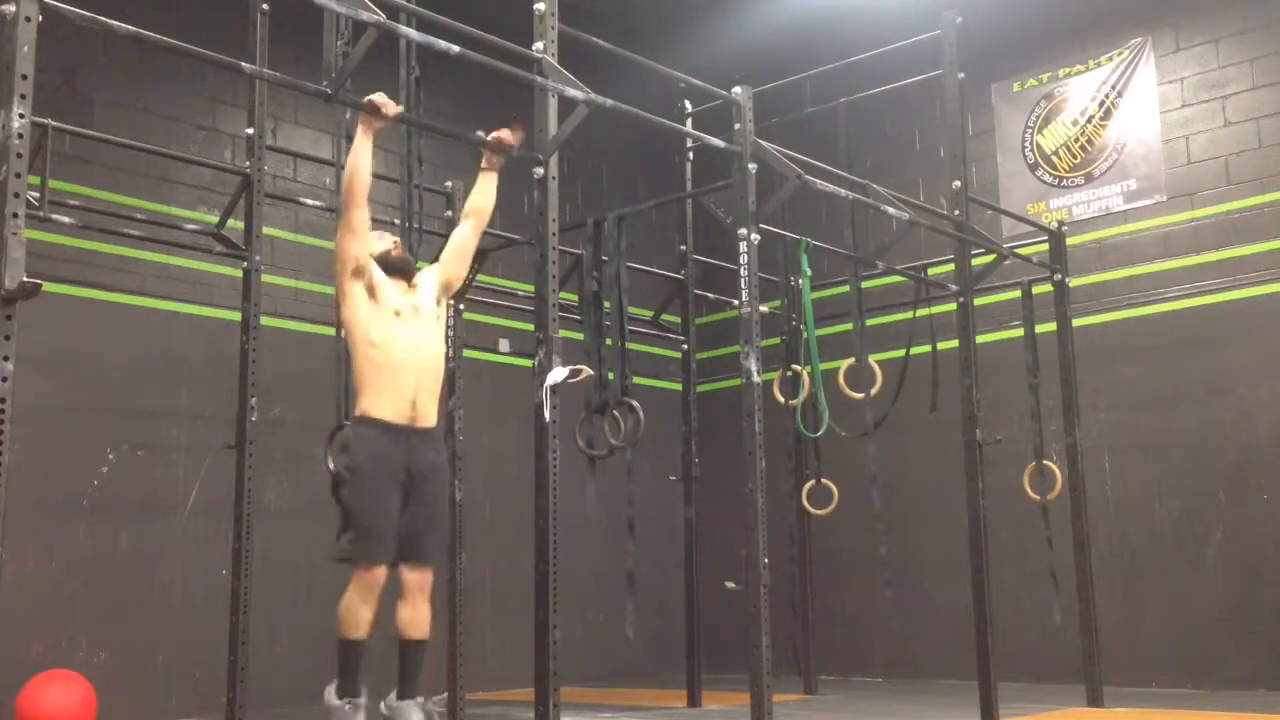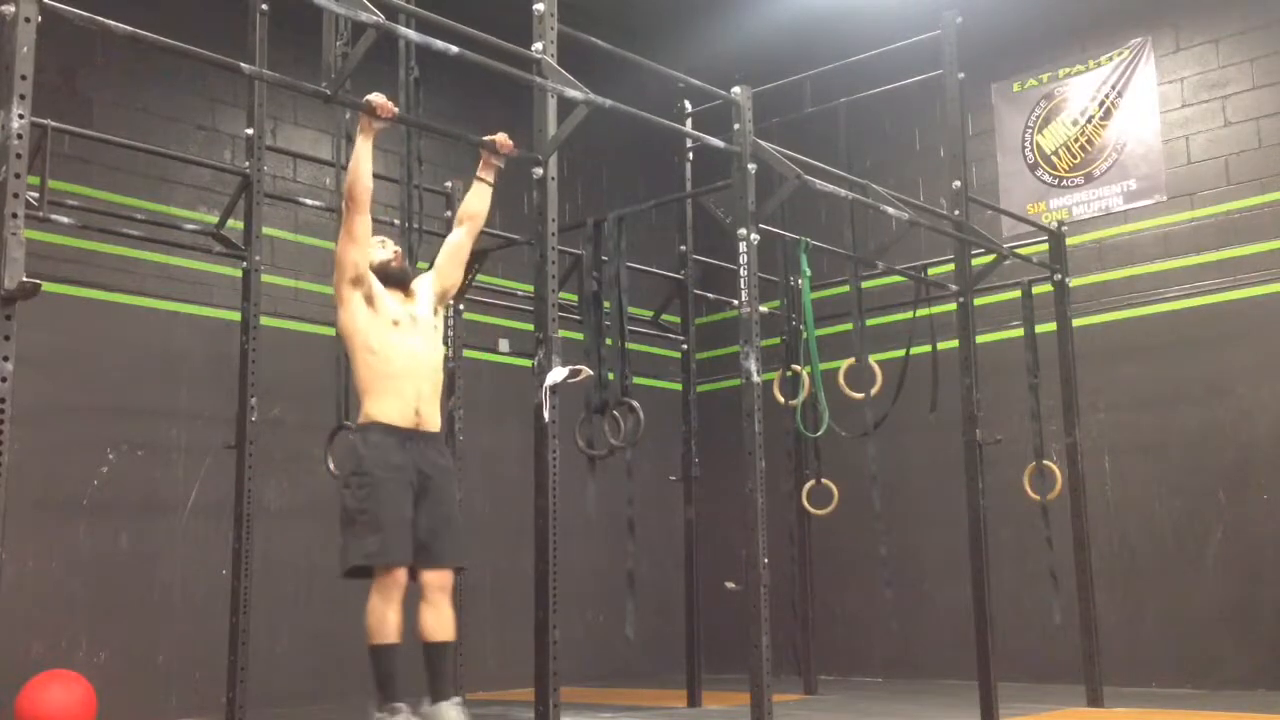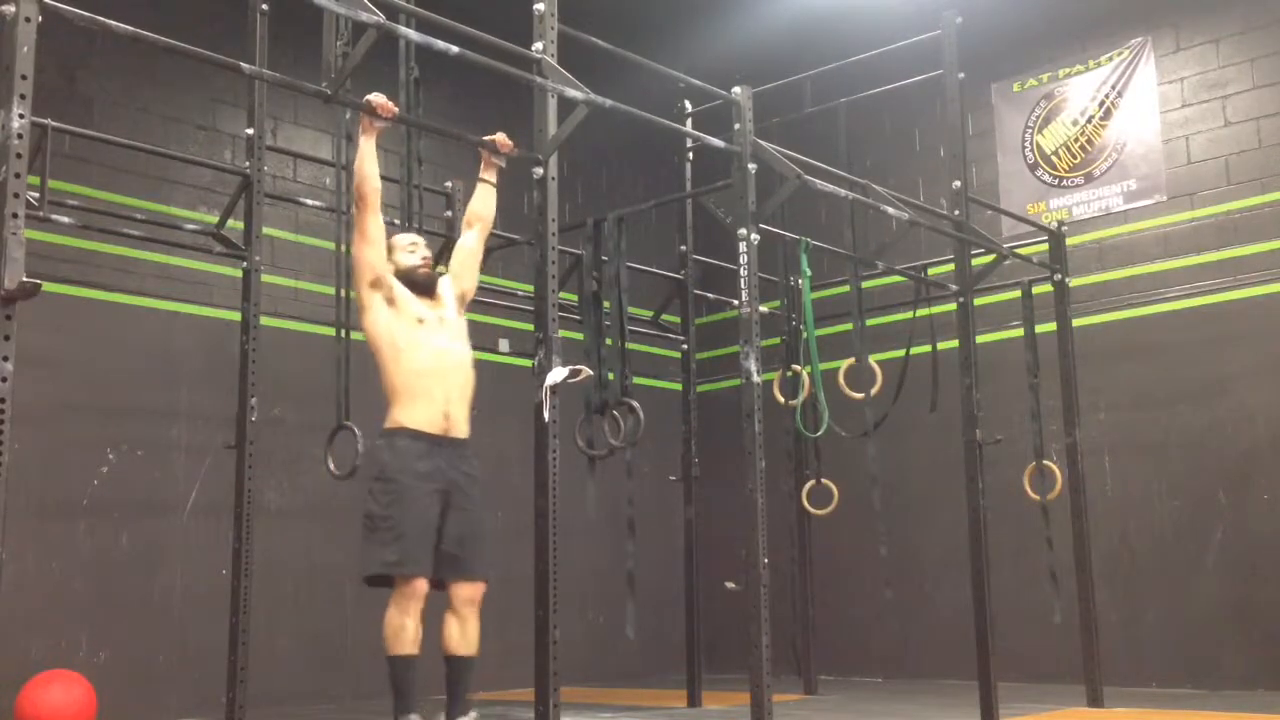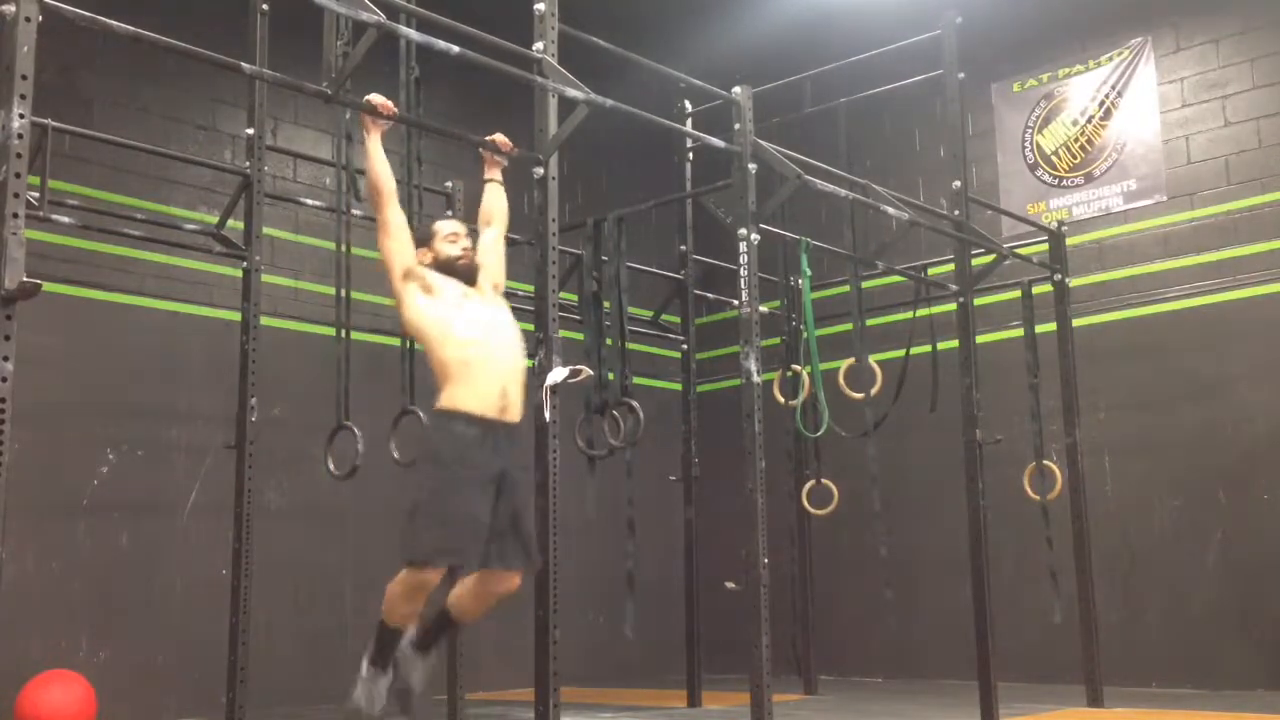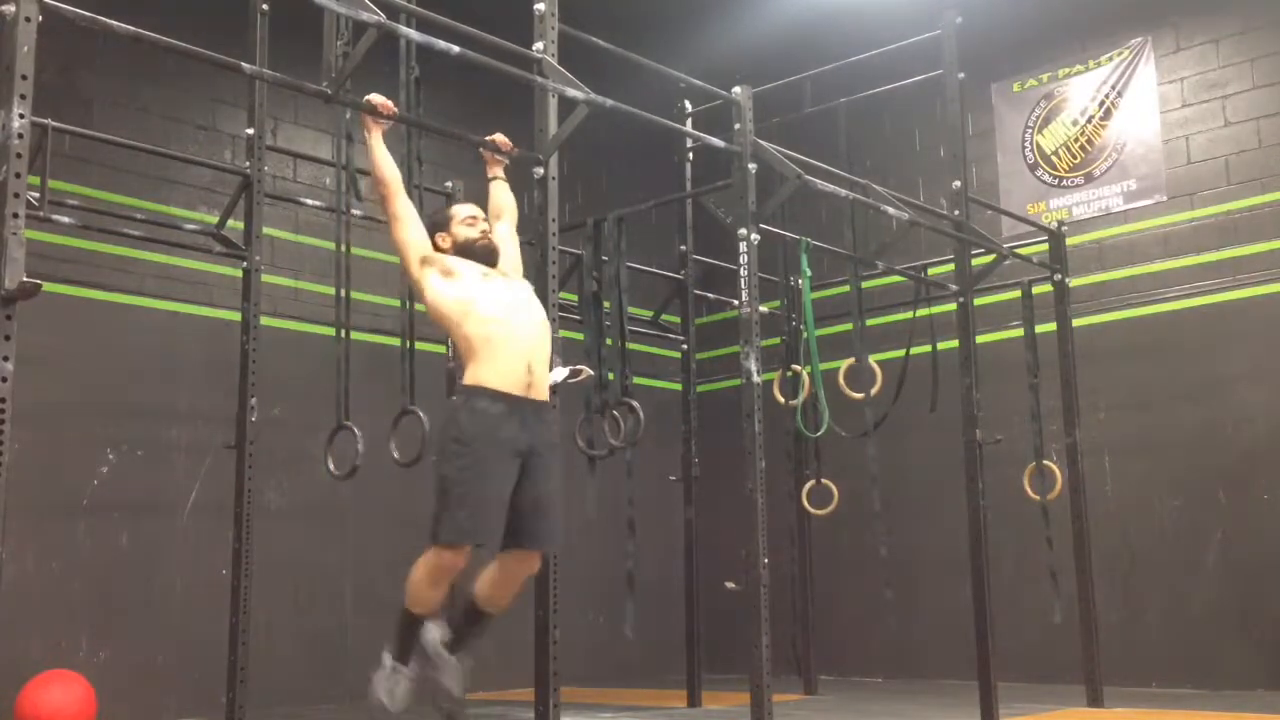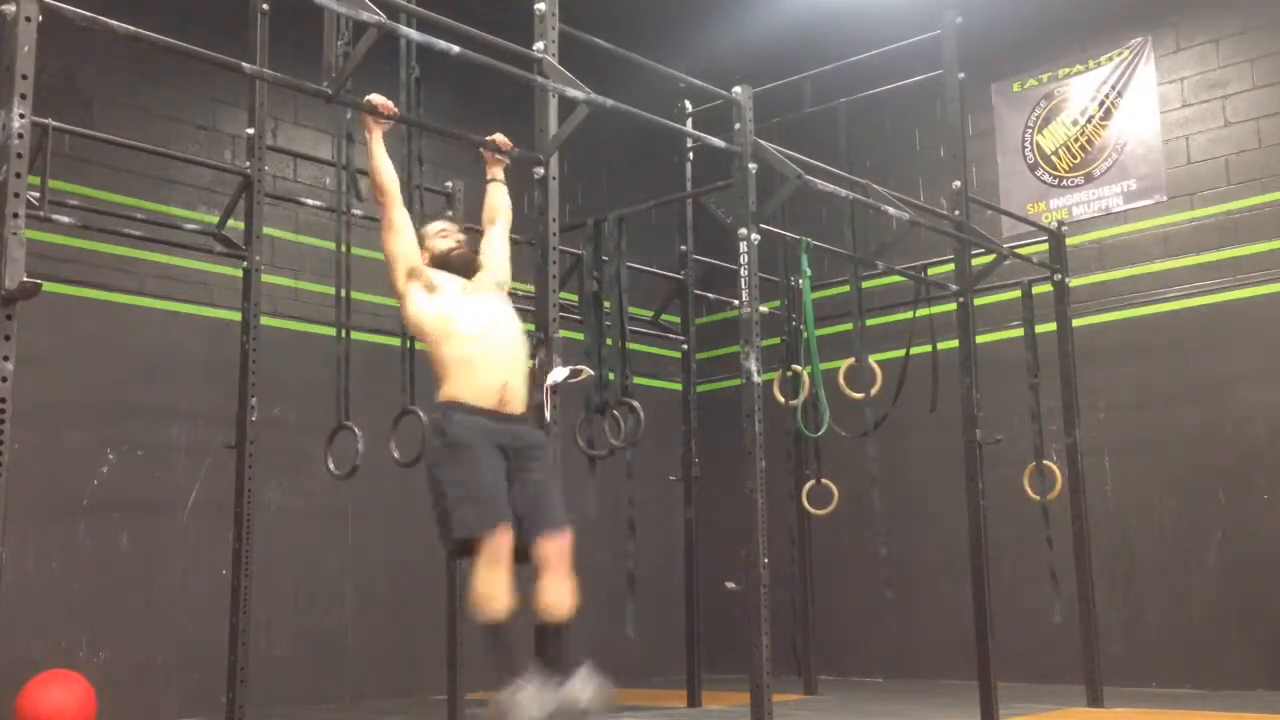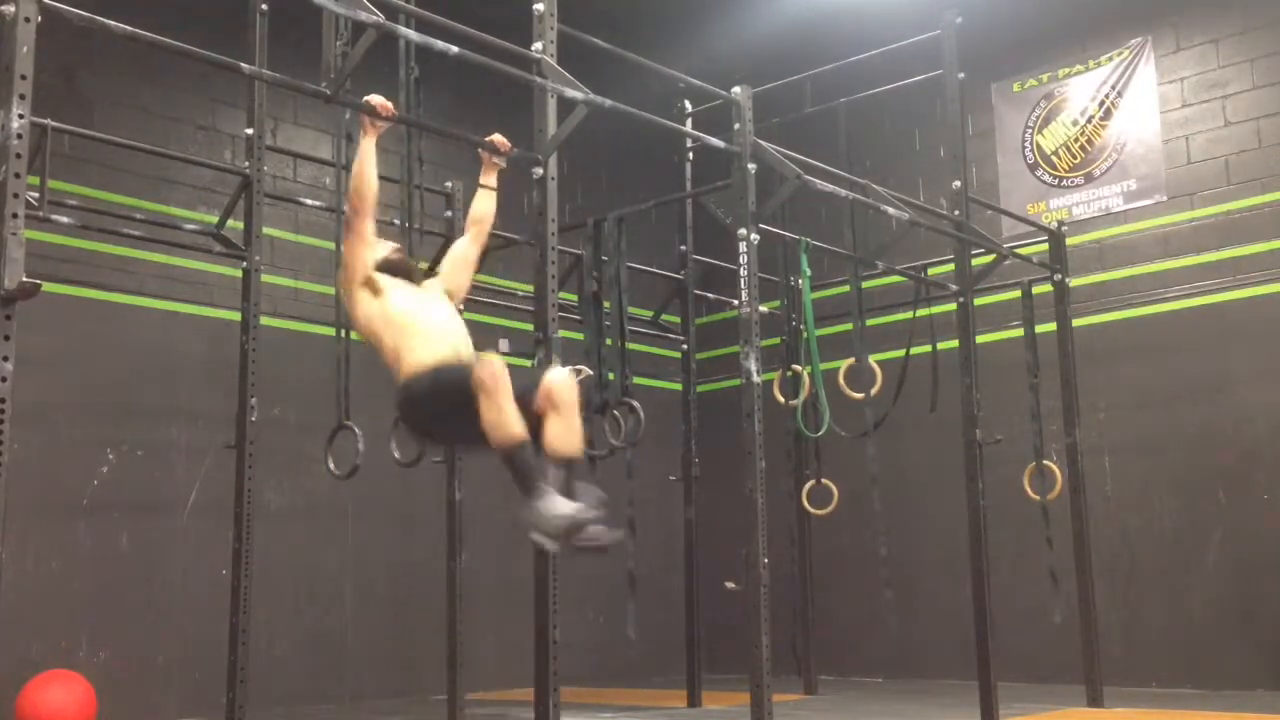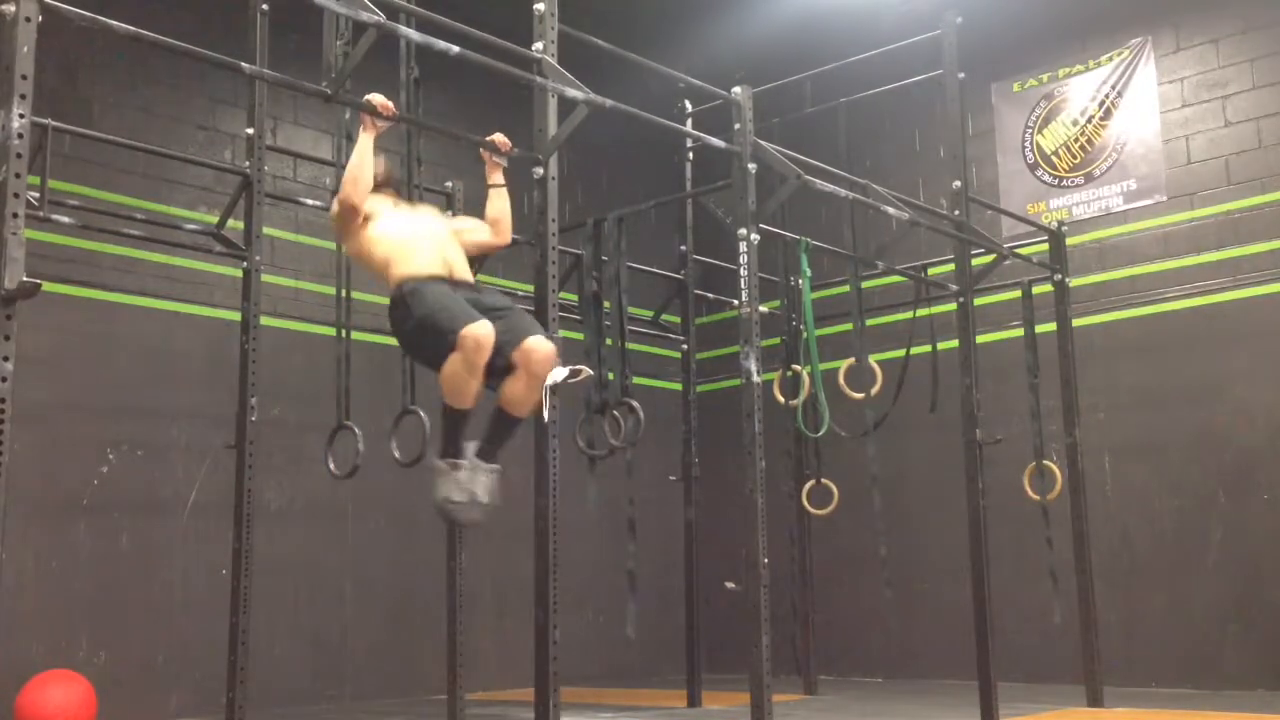
dt=0.2s
person 1, frame 1
left shoulder: (432, 286)
right shoulder: (360, 285)
left elbow: (473, 221)
right elbow: (353, 202)
left wrist: (491, 165)
right wrist: (366, 129)
left hip: (426, 449)
right hip: (376, 442)
left knee: (418, 579)
right knee: (371, 571)
person 1, frame 2
left shoulder: (430, 294)
right shoulder: (358, 293)
left elbow: (467, 226)
right elbow: (355, 207)
left wrist: (487, 170)
right wrist: (367, 132)
left hip: (432, 451)
right hip: (380, 447)
left knee: (438, 582)
right knee: (390, 577)
person 1, frame 3
left shoulder: (451, 296)
right shoulder: (381, 295)
left elbow: (475, 229)
right elbow: (367, 209)
left wrist: (489, 170)
right wrist: (369, 133)
left hip: (459, 458)
right hip: (408, 454)
left knee: (467, 593)
right knee: (411, 588)
person 1, frame 4
left shoulder: (487, 291)
right shoulder: (418, 286)
left elbow: (494, 227)
right elbow: (387, 203)
left wrist: (493, 170)
right wrist: (374, 135)
left hip: (507, 442)
right hip: (458, 435)
left knee: (505, 576)
right knee: (426, 569)
left ankle: (420, 645)
right ankle: (379, 662)
person 1, frame 5
left shoulder: (508, 272)
right shoulder: (437, 269)
left elbow: (506, 217)
right elbow: (395, 197)
left wrist: (496, 169)
right wrist: (375, 134)
left hip: (537, 421)
right hip: (483, 414)
left knee: (524, 557)
right knee: (453, 550)
left ankle: (447, 639)
right ankle: (402, 652)
person 1, frame 6
left shoulder: (490, 284)
right shoulder: (419, 283)
left elbow: (496, 225)
right elbow: (391, 204)
left wrist: (496, 171)
right wrist: (376, 137)
left hip: (519, 431)
right hip: (464, 427)
left knee: (555, 552)
right knee: (495, 545)
person 1, frame 7
left shoulder: (435, 292)
right shoulder: (366, 289)
left elbow: (474, 234)
right elbow: (362, 210)
left wrist: (489, 172)
right wrist: (369, 137)
left hip: (469, 402)
right hip: (429, 392)
left knee: (560, 386)
right knee: (491, 370)
left ankle: (565, 505)
right ankle: (542, 498)
person 1, frame 8
left shoulder: (429, 216)
right shoulder: (358, 220)
left elbow: (499, 234)
right elbow: (350, 198)
left wrist: (495, 172)
right wrist: (367, 133)
left hip: (470, 293)
right hip: (418, 296)
left knee: (540, 353)
right knee: (476, 336)
left ankle: (485, 456)
right ankle: (452, 459)
